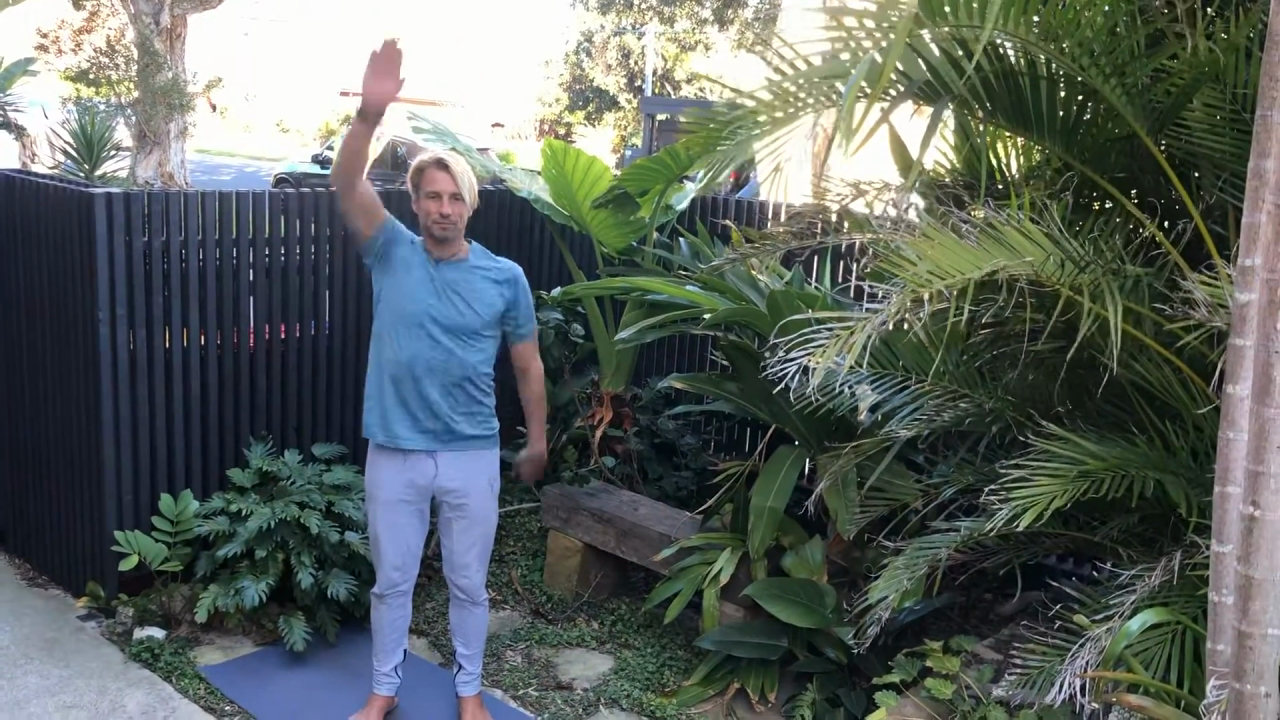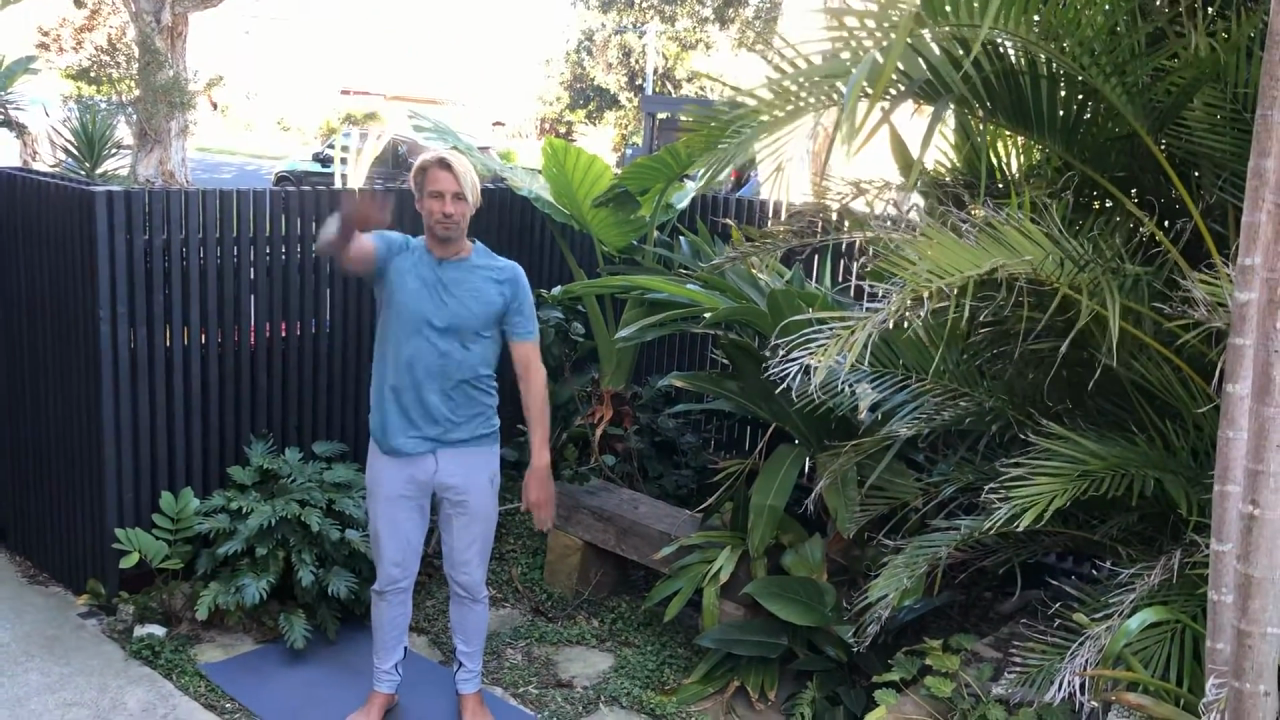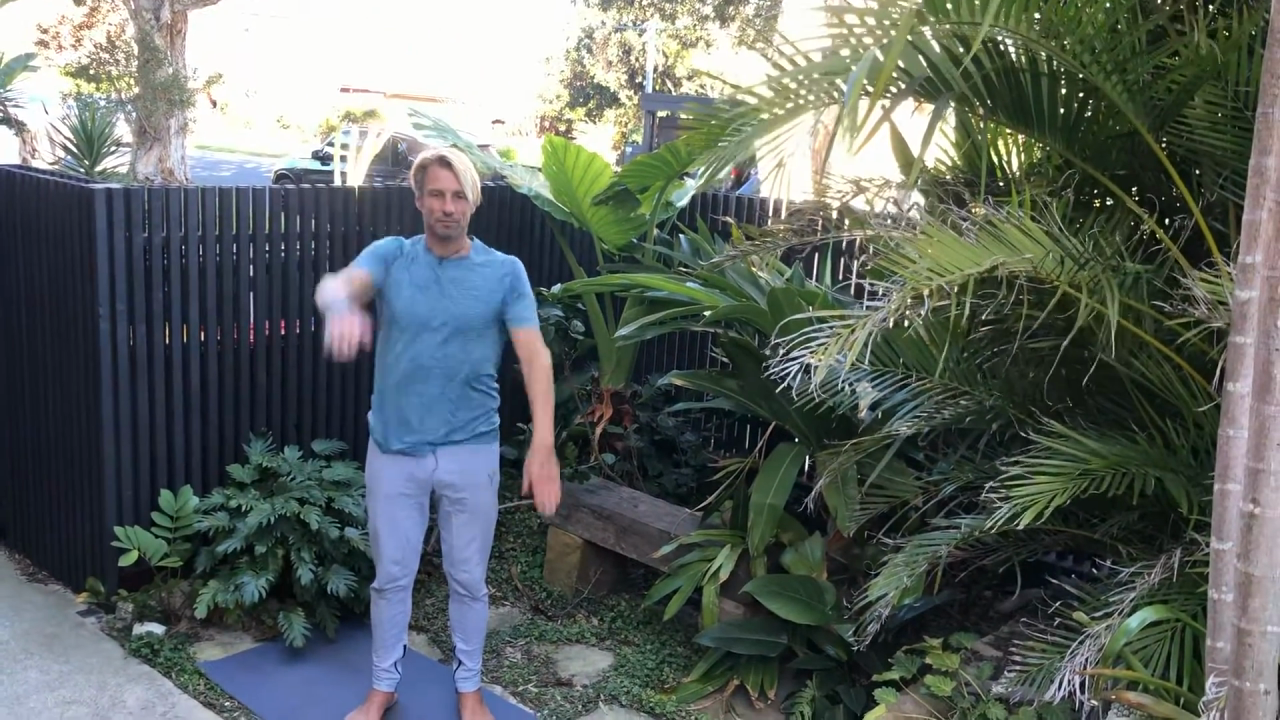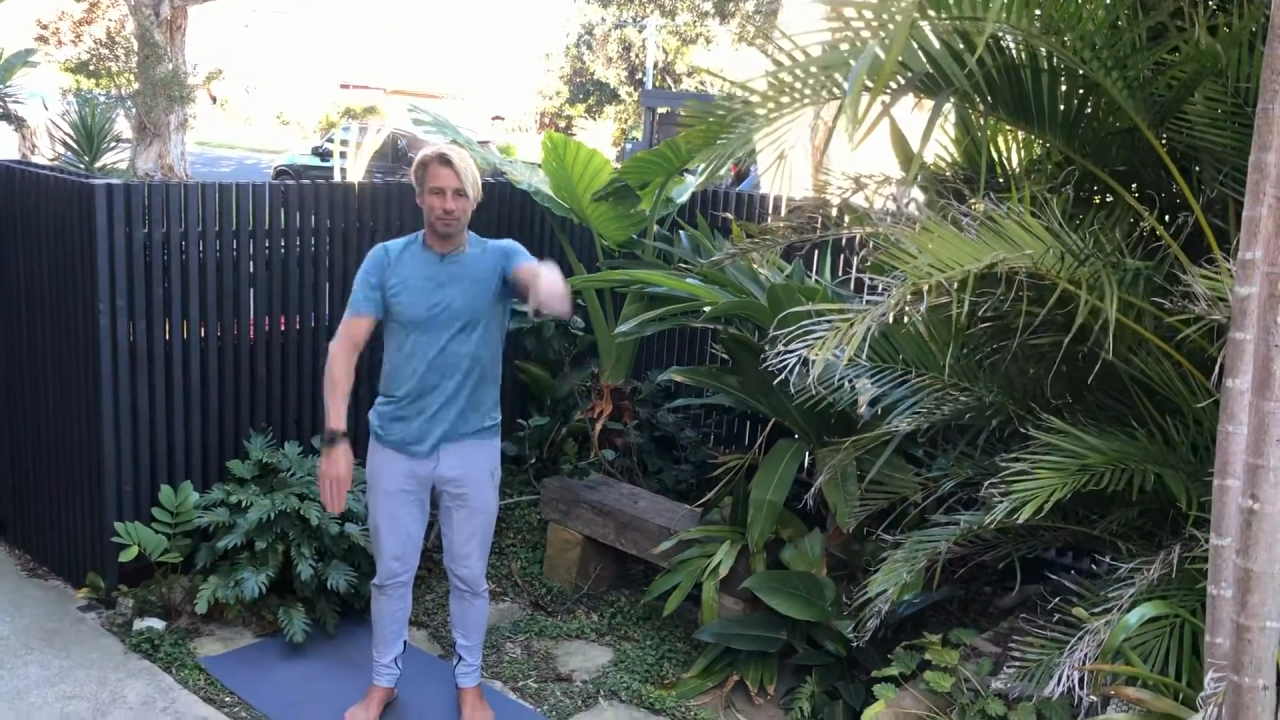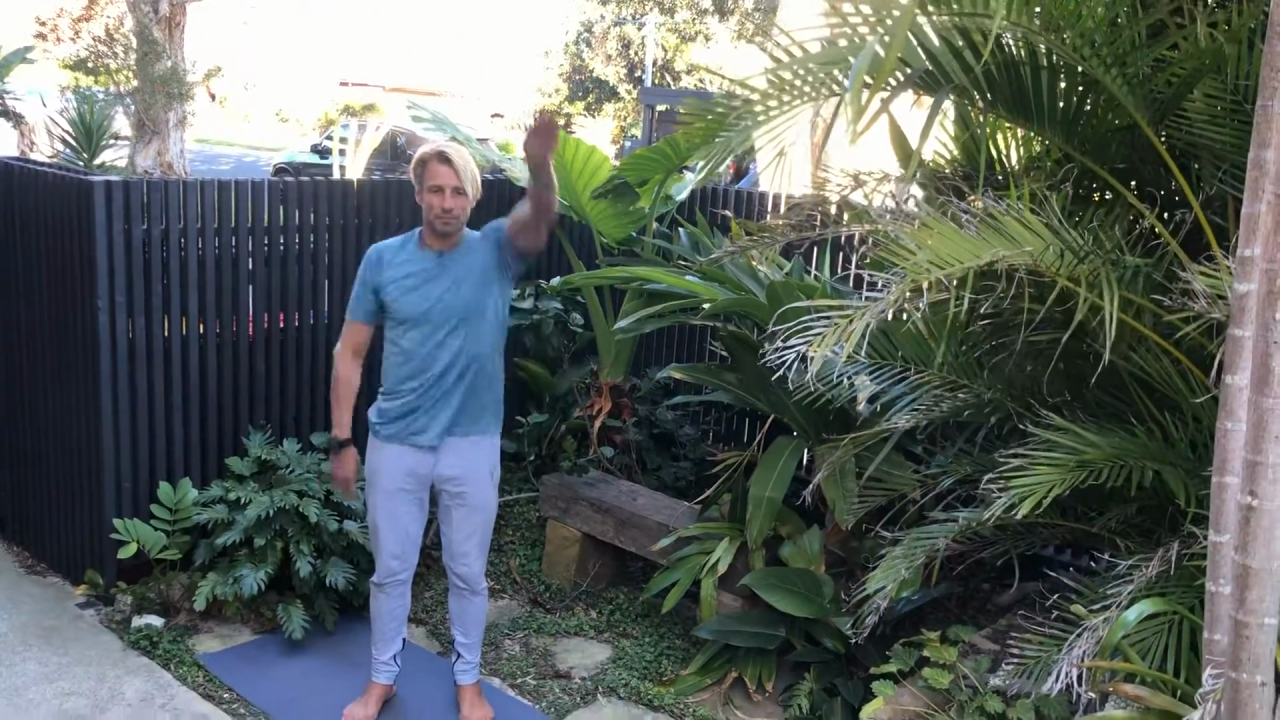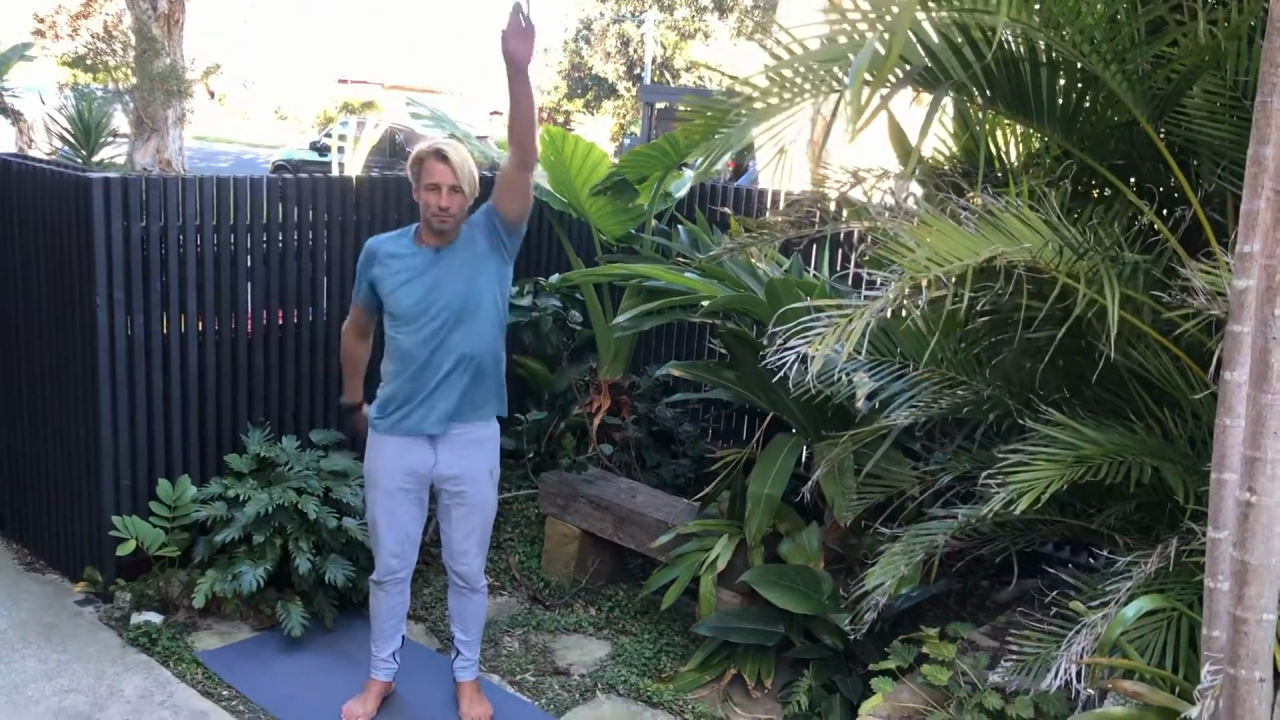
dt=0.1s
person 1, frame 1
left shoulder: (504, 276)
right shoulder: (391, 253)
left elbow: (528, 366)
right elbow: (346, 185)
left wrist: (538, 441)
right wrist: (371, 109)
left hip: (472, 456)
right hip: (395, 452)
left knee: (468, 585)
right knee: (392, 581)
person 1, frame 2
left shoulder: (505, 276)
right shoulder: (393, 254)
left elbow: (530, 369)
right elbow: (336, 249)
left wrist: (540, 461)
right wrist: (347, 221)
left hip: (472, 453)
right hip: (395, 450)
left knee: (468, 581)
right knee: (392, 579)
person 1, frame 3
left shoulder: (505, 271)
right shoulder: (390, 259)
left elbow: (534, 358)
right elbow: (337, 285)
left wrist: (543, 445)
right wrist: (339, 309)
left hip: (472, 452)
right hip: (394, 448)
left knee: (468, 578)
right knee: (391, 576)
person 1, frame 4
left shoulder: (497, 258)
right shoulder: (385, 260)
left elbow: (535, 273)
right elbow: (345, 347)
left wrist: (550, 286)
right wrist: (334, 436)
left hip: (471, 446)
right hip: (395, 445)
left knee: (468, 576)
right knee: (392, 573)
person 1, frame 5
left shoulder: (497, 250)
right shoulder: (383, 259)
left elbow: (538, 219)
right elbow: (349, 352)
left wrist: (539, 164)
right wrist: (342, 439)
left hip: (471, 445)
right hip: (395, 444)
left knee: (467, 574)
right knee: (391, 570)
person 1, frame 6
left shoulder: (493, 243)
right shoulder: (380, 253)
left elbow: (522, 157)
right elbow: (356, 331)
left wrist: (516, 69)
right wrist: (352, 401)
left hip: (470, 439)
right hip: (394, 438)
left knee: (467, 570)
right knee: (390, 568)
